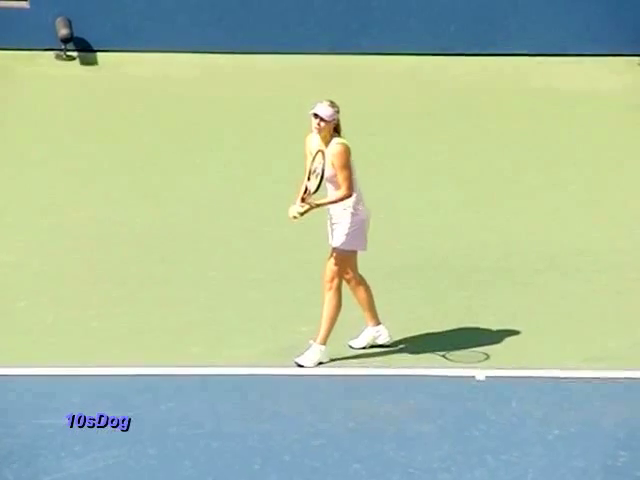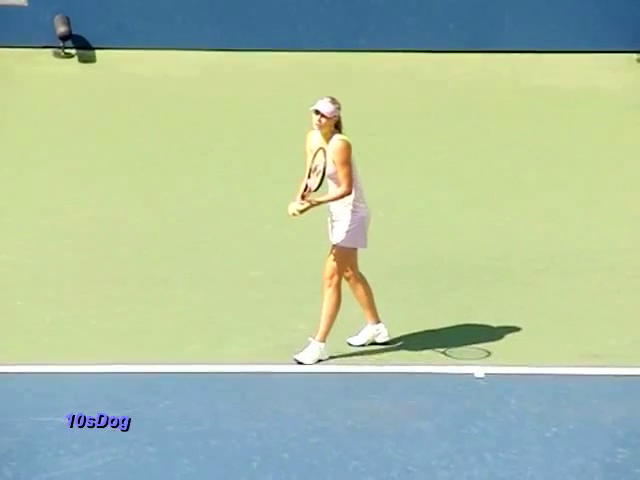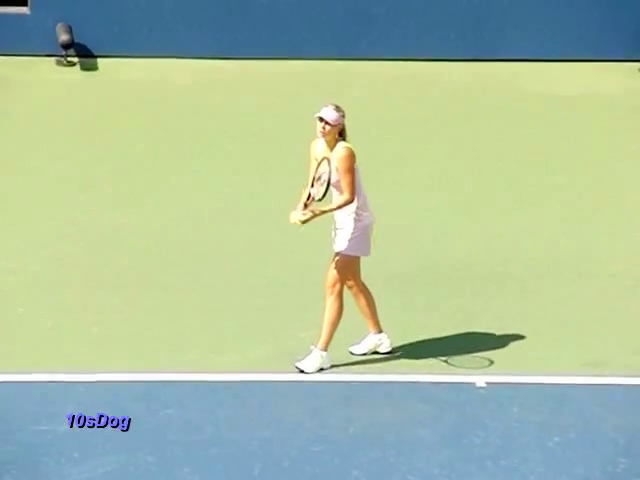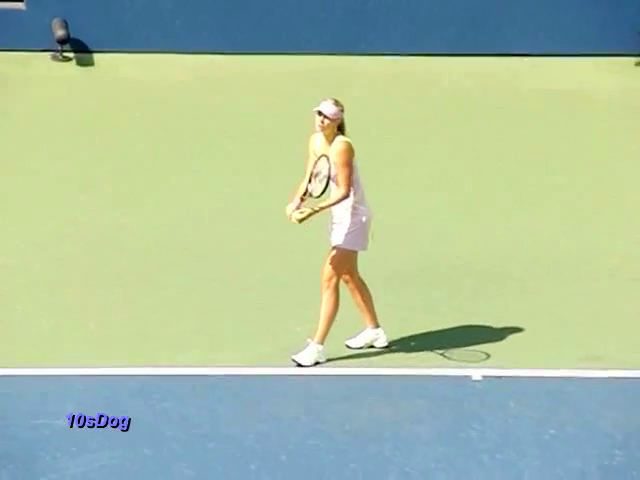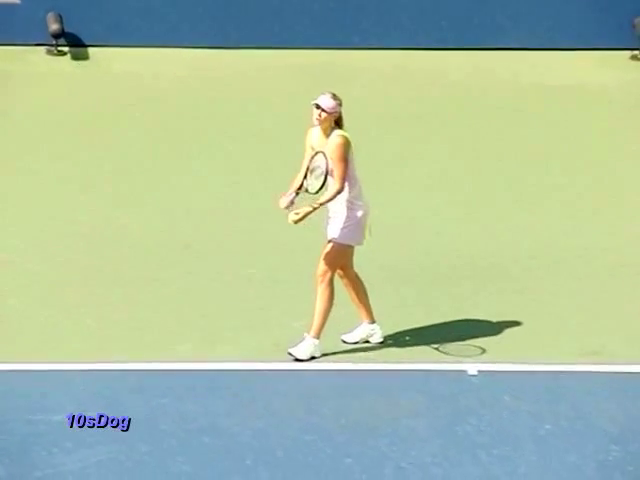
dt=0.3s
person 1, frame 1
left shoulder: (339, 148)
right shoulder: (311, 140)
left elbow: (347, 191)
left wrist: (314, 205)
right wrist: (299, 201)
left hip: (350, 216)
right hip: (336, 215)
left knee: (331, 280)
right knee: (350, 275)
left ankle: (320, 347)
right ankle: (376, 329)
person 1, frame 2
left shoulder: (340, 145)
right shoulder: (312, 138)
left elbow: (346, 188)
right elbow: (310, 175)
left wrist: (314, 203)
right wrist: (299, 199)
left hip: (351, 213)
right hip: (337, 213)
left knee: (331, 277)
right knee: (350, 273)
left ankle: (319, 344)
right ankle: (375, 327)
person 1, frame 3
left shoulder: (343, 152)
right shoulder: (316, 146)
left elbow: (348, 196)
right elbow: (312, 184)
left wrist: (317, 213)
right wrist: (300, 207)
left hip: (354, 221)
right hip: (341, 221)
left knee: (333, 285)
right knee: (352, 282)
left ankle: (321, 353)
right ankle: (378, 337)
person 1, frame 4
left shoulder: (342, 147)
right shoulder: (314, 141)
left elbow: (344, 191)
right elbow: (310, 178)
left wrist: (314, 210)
right wrist: (296, 201)
left hip: (353, 216)
right hip: (339, 216)
left knee: (329, 279)
right knee: (349, 276)
left ankle: (317, 347)
right ankle: (374, 331)
person 1, frame 5
left shoulder: (339, 141)
right shoulder: (312, 135)
left elbow: (339, 186)
right elbow: (305, 171)
left wrist: (310, 209)
right wrist: (290, 194)
left hip: (349, 211)
right hip: (336, 210)
left knee: (324, 274)
right knee: (345, 271)
left ankle: (313, 341)
right ankle: (370, 326)
